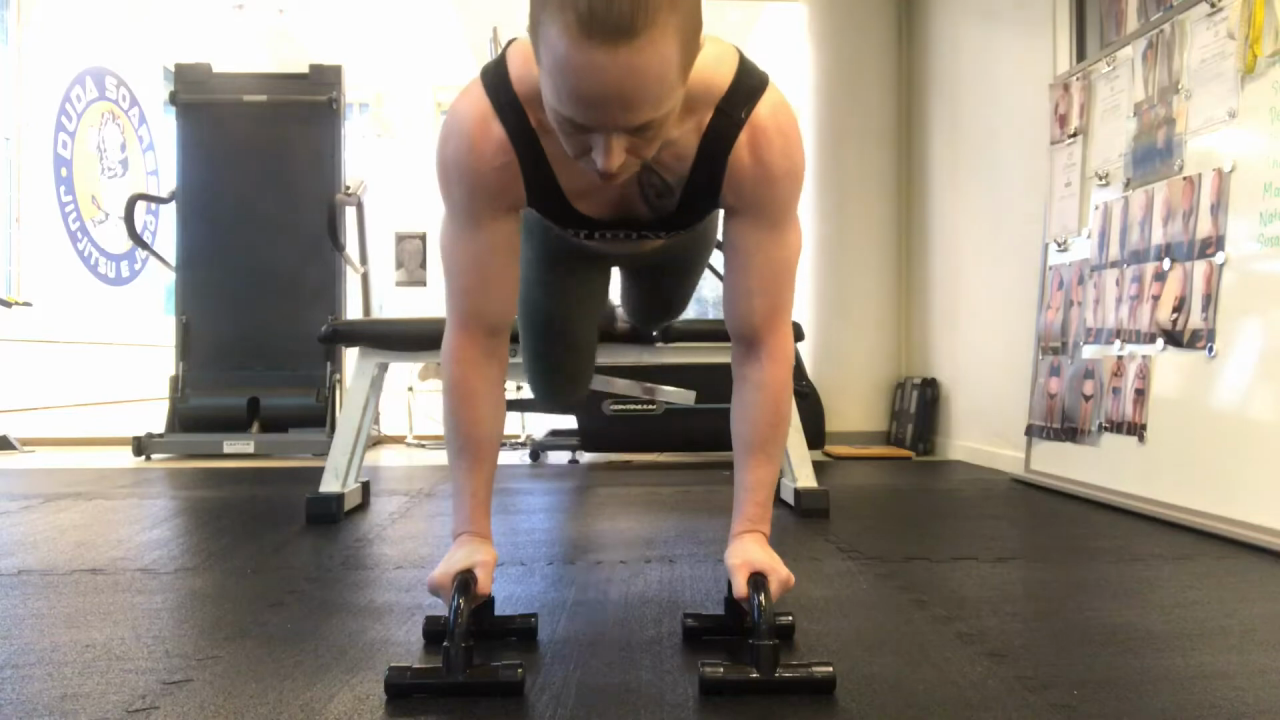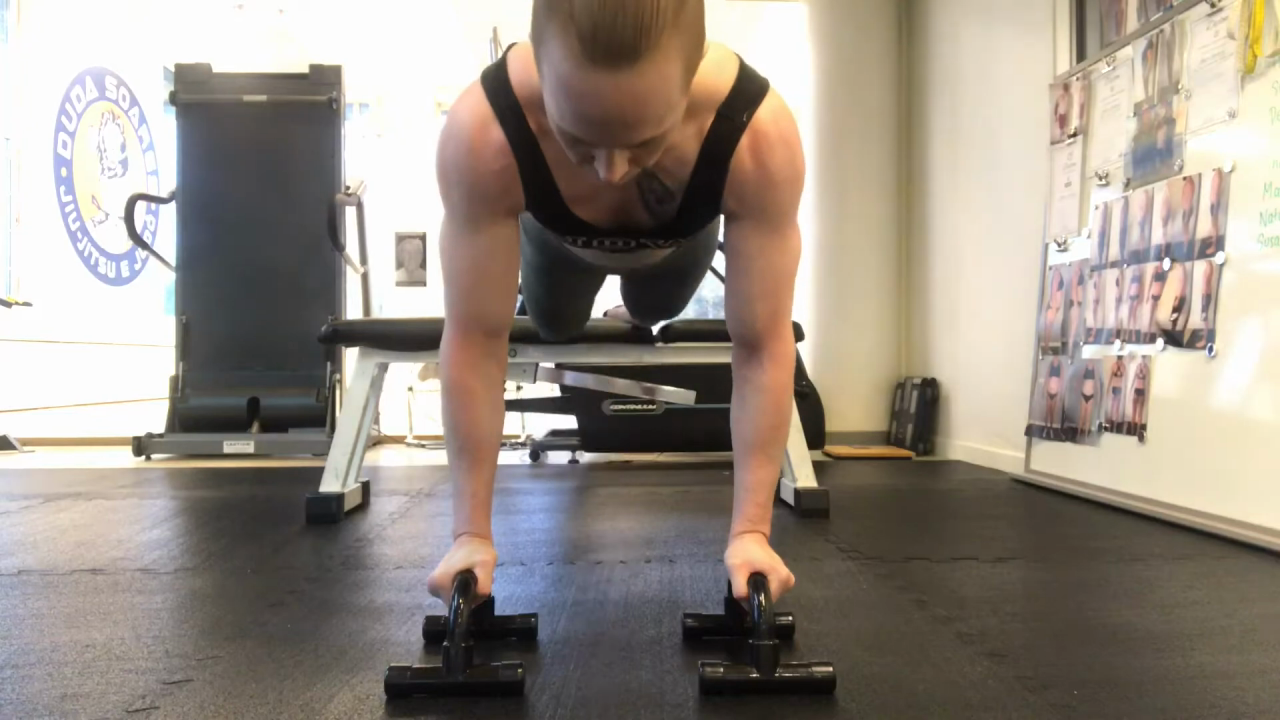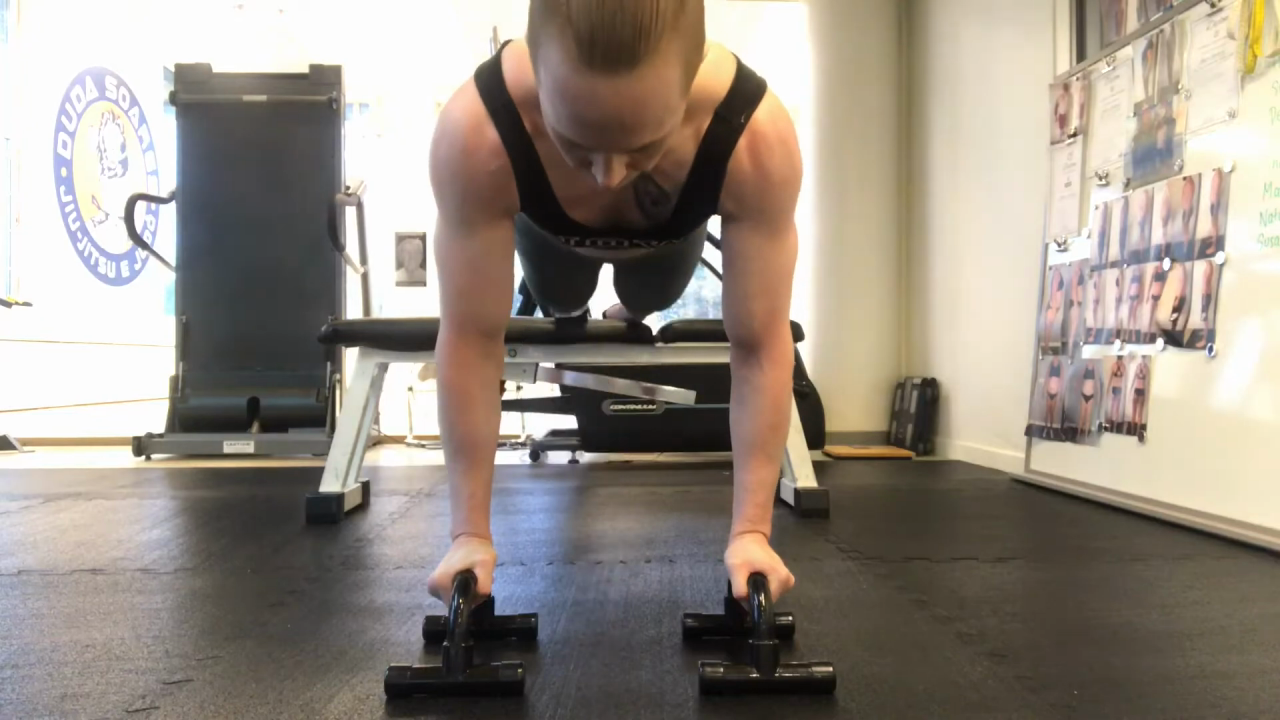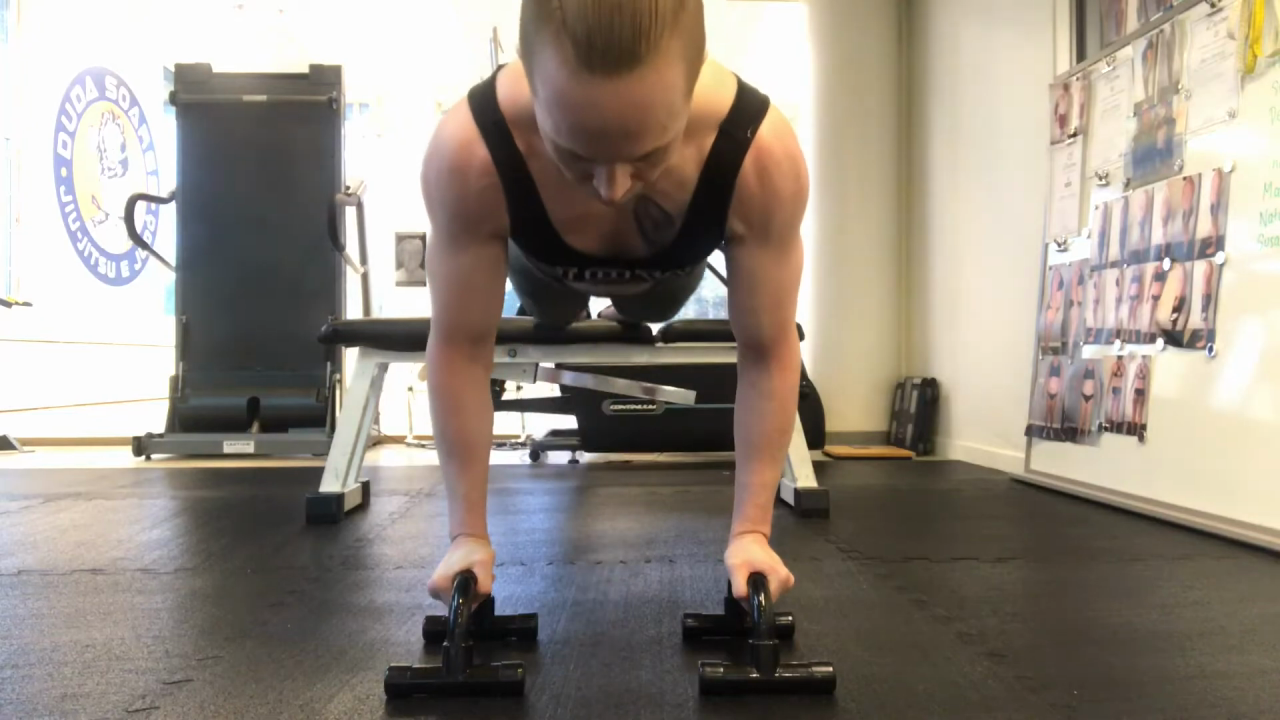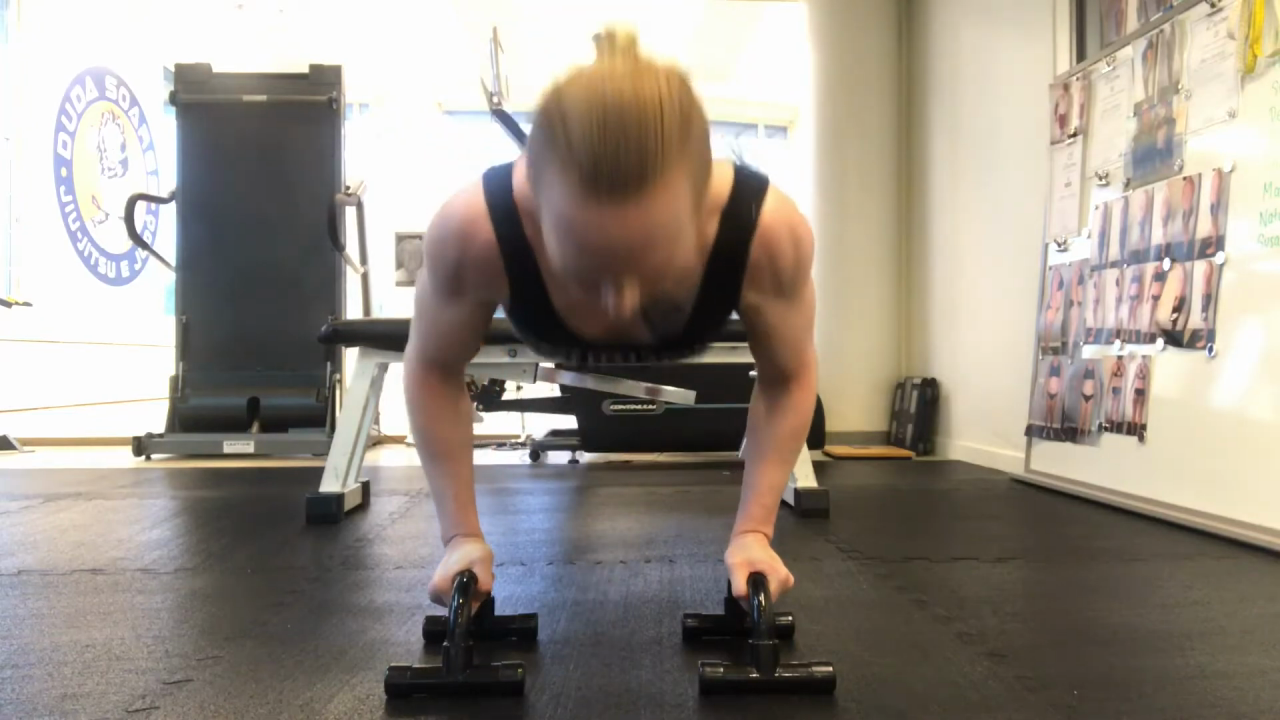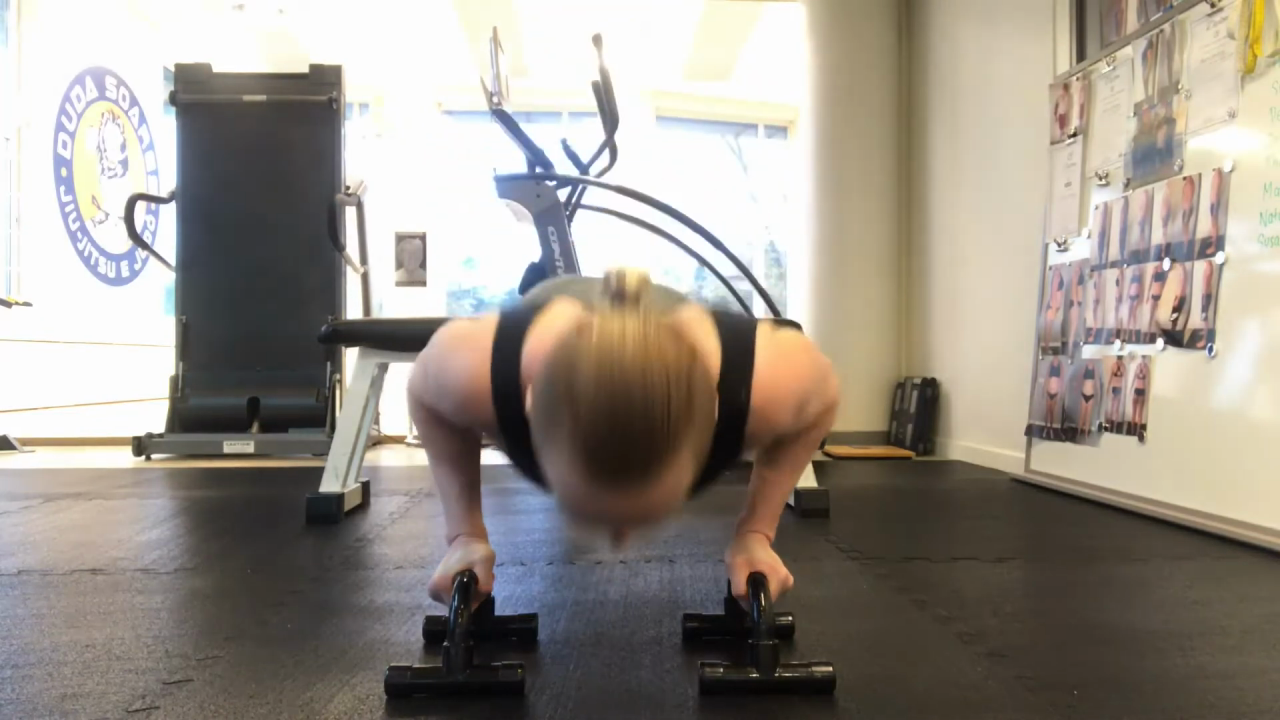
dt=0.3s
person 1, frame 1
left shoulder: (758, 128)
right shoulder: (483, 127)
left elbow: (760, 340)
right elbow: (477, 337)
left wrist: (751, 529)
right wrist: (471, 531)
left hip: (676, 233)
right hip: (560, 234)
left knee: (656, 317)
right knee: (556, 386)
right ankle: (596, 317)
person 1, frame 2
left shoulder: (759, 136)
right shoulder: (483, 133)
left elbow: (761, 345)
right elbow: (476, 339)
left wrist: (751, 530)
right wrist: (471, 532)
left hip: (676, 240)
right hip: (558, 238)
left knee: (654, 312)
right knee: (554, 327)
person 1, frame 3
left shoulder: (756, 136)
right shoulder: (475, 131)
left elbow: (760, 345)
right elbow: (471, 339)
left wrist: (751, 530)
right wrist: (470, 533)
left hip: (667, 237)
right hip: (550, 232)
left knee: (650, 302)
right knee: (557, 300)
person 1, frame 4
left shoulder: (760, 154)
right shoulder: (468, 151)
left elbow: (768, 353)
right elbow: (460, 347)
left wrist: (750, 531)
right wrist: (467, 535)
left hip: (665, 268)
right hip: (546, 260)
left knee: (646, 315)
right knee: (551, 316)
person 1, frame 5
left shoulder: (768, 231)
right shoulder: (474, 228)
left elbow: (789, 375)
right elbow: (435, 368)
left wrist: (757, 527)
right wrist: (463, 531)
person 1, frame 6
left shoulder: (765, 383)
right shoulder: (475, 371)
left elbow: (821, 400)
left wrist: (755, 533)
right wrist: (464, 534)
right ankle: (541, 312)
